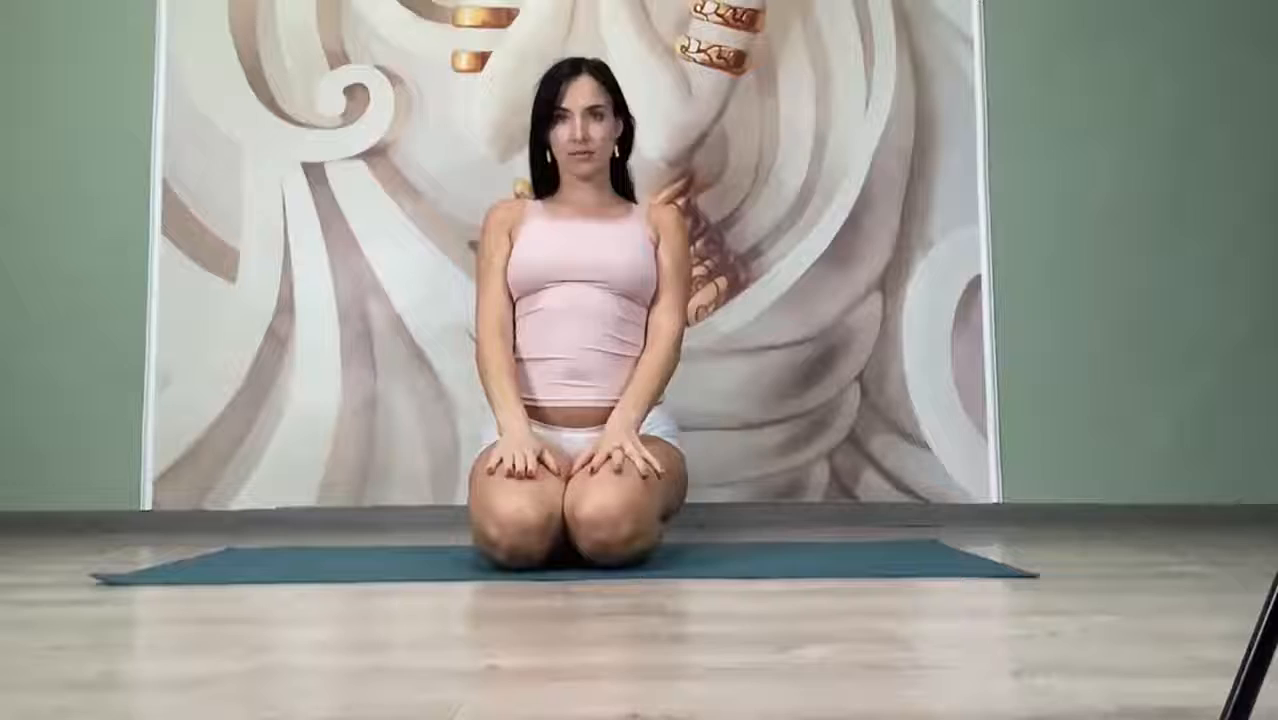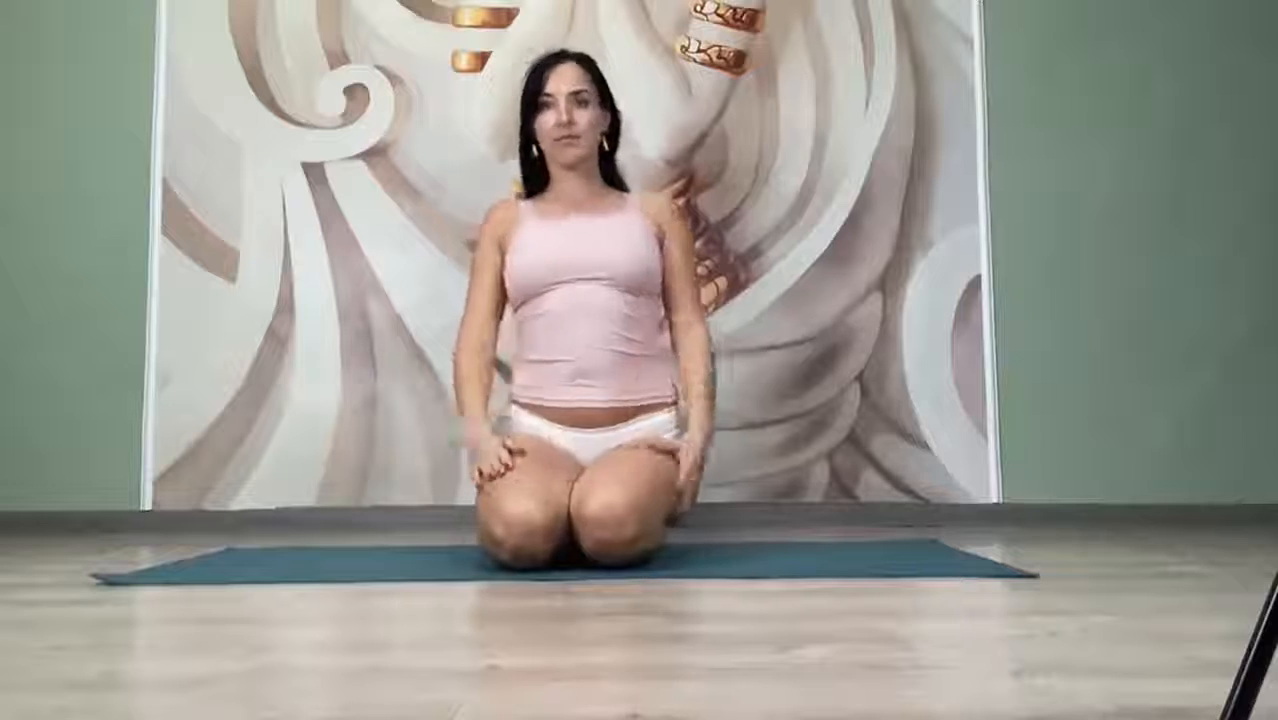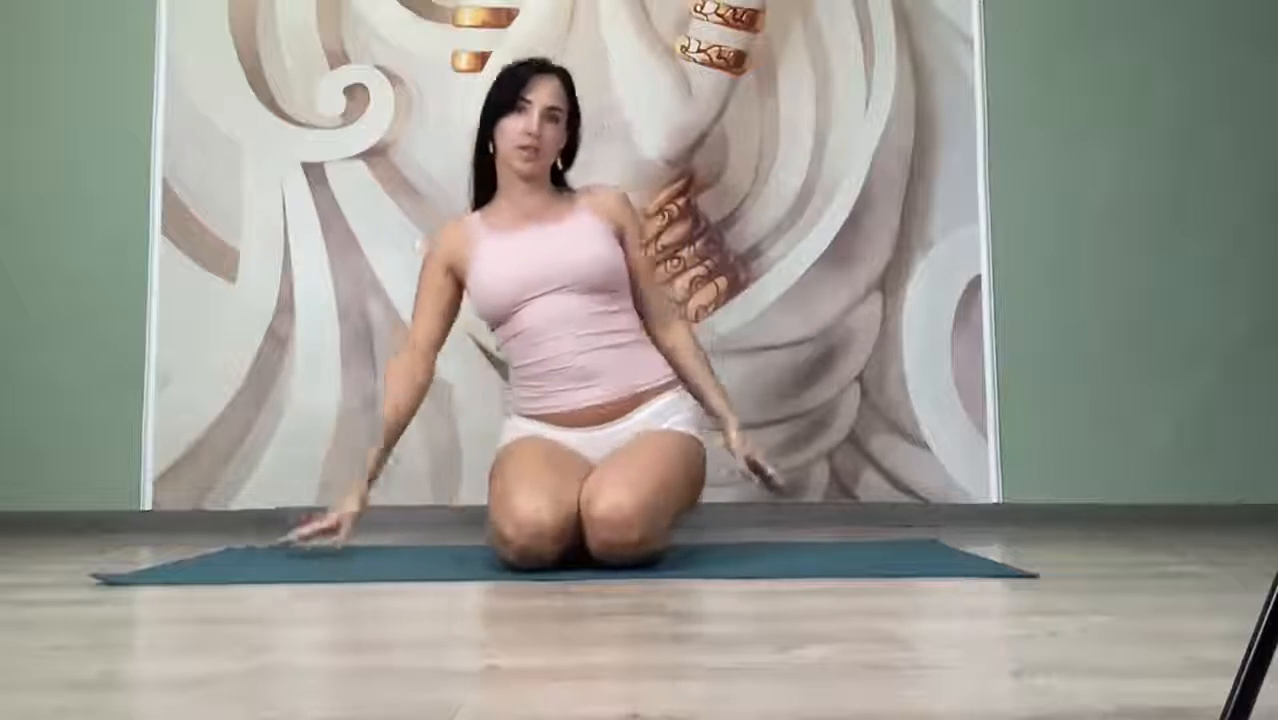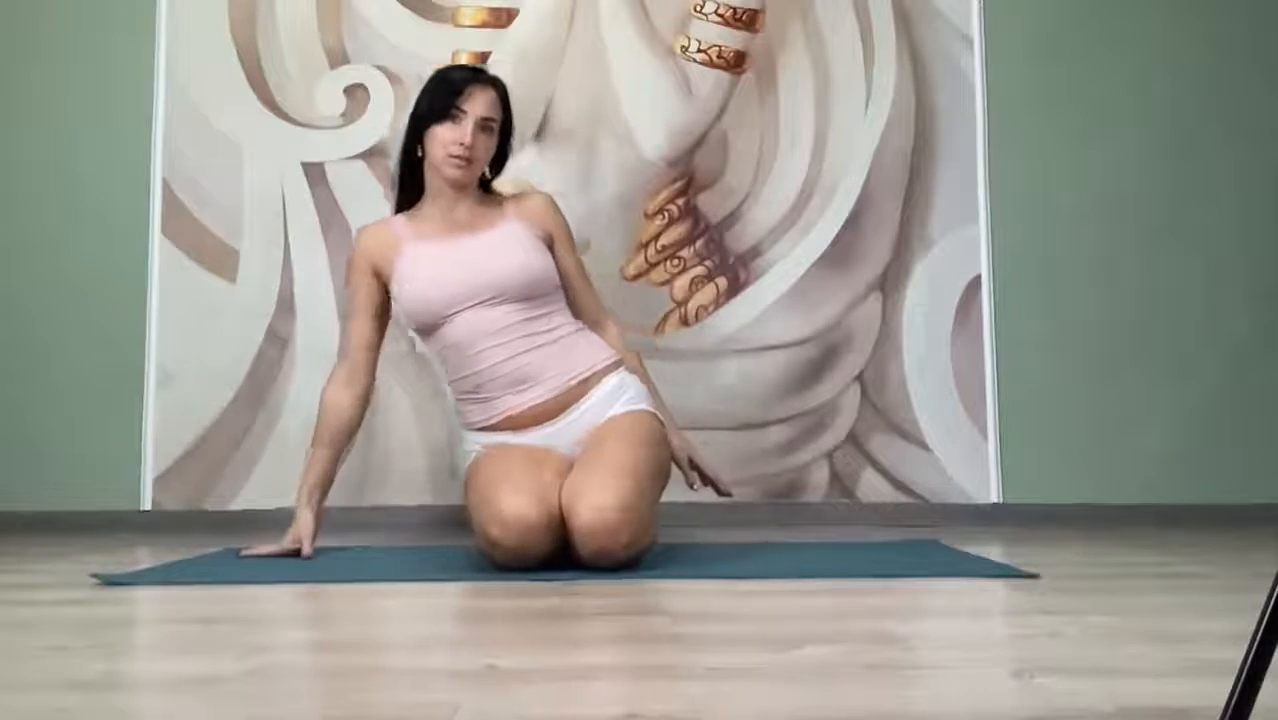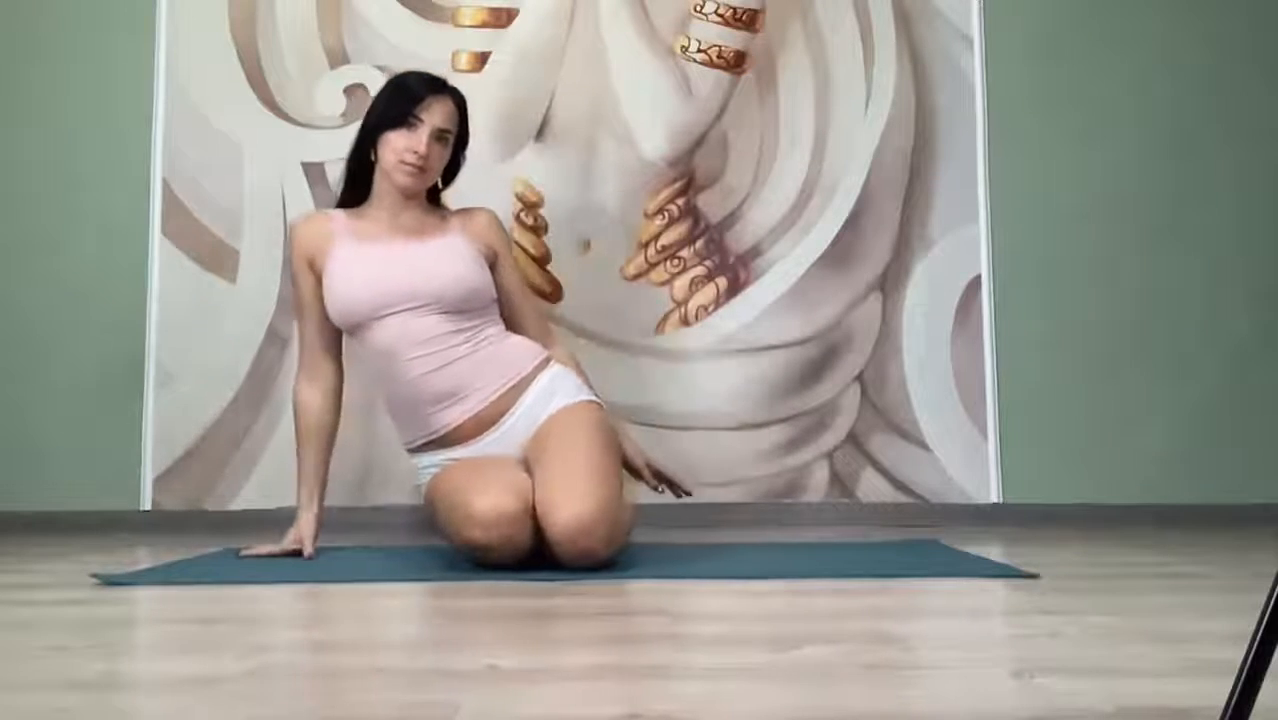
dt=0.5s
person 1, frame 1
left shoulder: (659, 221)
right shoulder: (509, 218)
left elbow: (666, 331)
right elbow: (492, 332)
left wrist: (621, 425)
right wrist: (516, 429)
left hip: (632, 426)
right hip: (530, 428)
left knee: (607, 526)
right knee: (513, 530)
left ankle: (641, 504)
right ankle: (562, 509)
person 1, frame 2
left shoulder: (655, 212)
right shoulder: (506, 220)
left elbow: (689, 327)
right elbow: (475, 336)
left wrist: (698, 426)
right wrist: (478, 430)
left hip: (641, 428)
right hip: (536, 428)
left knee: (610, 525)
right knee: (517, 531)
left ankle: (645, 500)
right ankle: (567, 507)
person 1, frame 3
left shoulder: (606, 206)
right shoulder: (457, 242)
left elbow: (667, 325)
right elbow: (412, 365)
left wrist: (730, 425)
right wrist: (359, 488)
left hip: (651, 419)
right hip: (543, 432)
left knee: (620, 527)
right knee: (530, 534)
left ankle: (648, 496)
right ankle: (580, 503)
person 1, frame 4
left shoulder: (534, 212)
right shoulder: (381, 244)
left elbow: (600, 323)
right elbow: (351, 379)
left wrist: (669, 426)
right wrist: (307, 505)
left hip: (605, 405)
right hip: (503, 441)
left knee: (604, 535)
right knee: (517, 534)
left ankle: (622, 499)
right ankle: (558, 503)
person 1, frame 5
left shoulder: (478, 228)
right shoulder: (316, 237)
right elbow: (318, 377)
left wrist: (619, 439)
right wrist: (308, 510)
left hip: (544, 404)
right hip: (451, 456)
left knee: (583, 537)
right knee: (496, 528)
left ankle: (607, 503)
right ankle: (536, 503)
